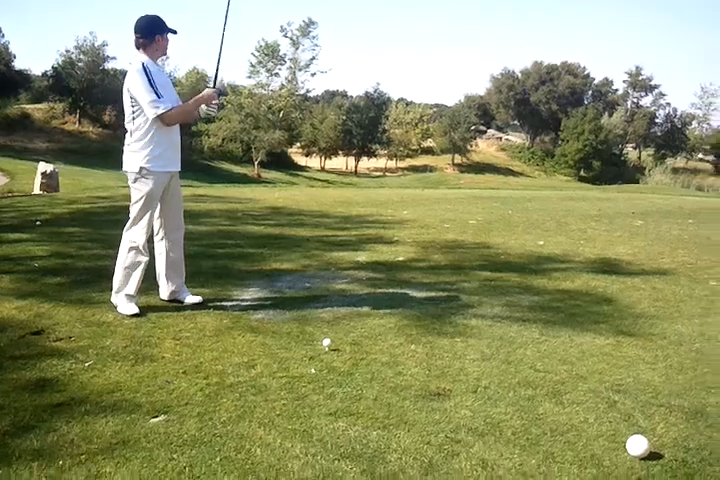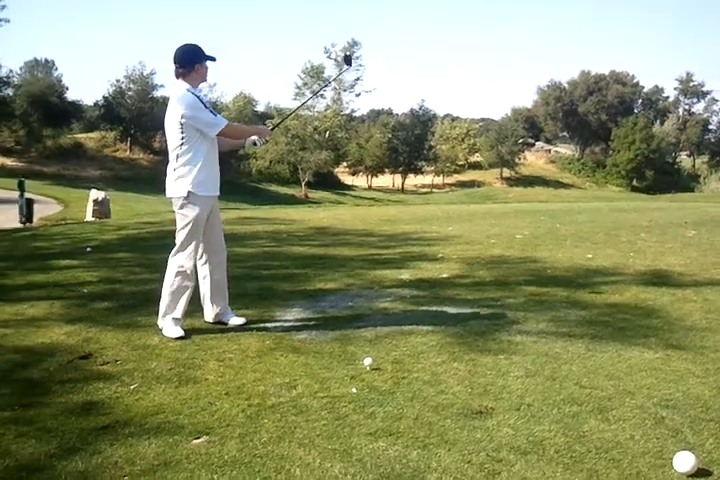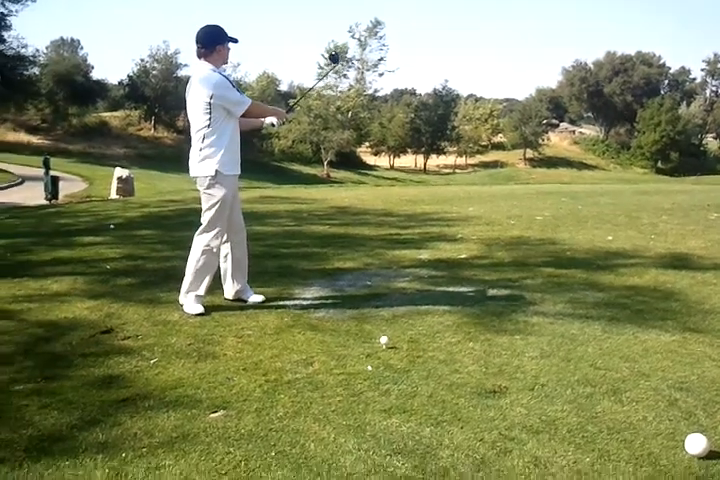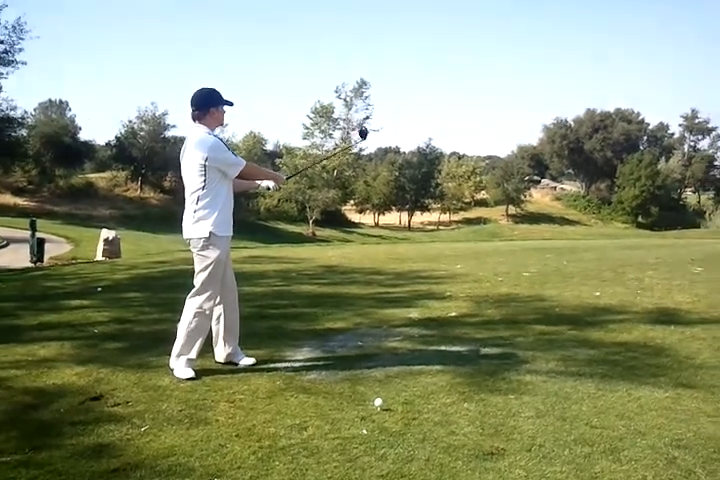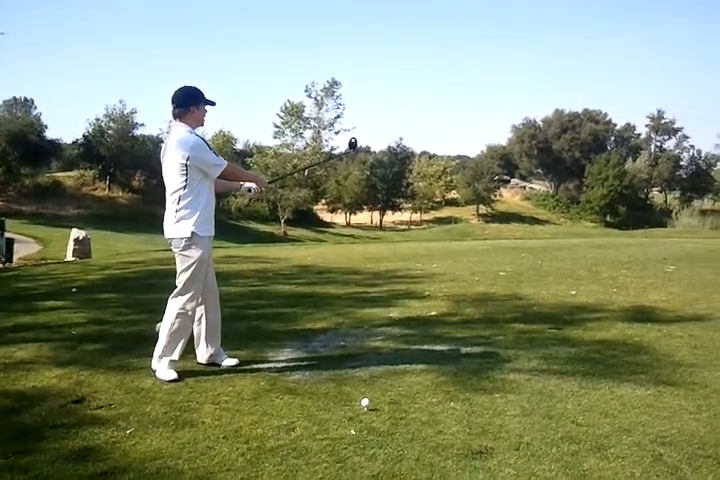
dt=0.4s
person 1, frame 1
left shoulder: (158, 72)
right shoulder: (140, 73)
left elbow: (181, 115)
right elbow: (168, 118)
left wrist: (201, 109)
right wrist: (200, 98)
left hip: (168, 165)
right hip: (147, 166)
left knee: (171, 229)
right knee: (139, 231)
left ankle: (172, 287)
right ankle: (123, 294)
person 1, frame 2
left shoulder: (189, 98)
right shoulder: (187, 99)
left elbow: (216, 141)
right elbow: (227, 130)
left wrist: (248, 140)
right wrist: (258, 130)
left hip: (205, 189)
right hip: (191, 190)
left knee: (214, 251)
right knee: (185, 255)
left ankle: (217, 309)
right ankle: (169, 317)
person 1, frame 3
left shoulder: (201, 79)
right shoulder: (214, 80)
left elbow: (232, 122)
right elbow: (250, 107)
left wrist: (264, 122)
right wrist: (276, 113)
left hip: (223, 168)
right hip: (215, 169)
left knee: (234, 230)
right knee: (211, 233)
left ankle: (236, 287)
right ankle: (190, 294)
person 1, frame 4
left shoulder: (195, 141)
right shoulder: (208, 142)
left elbow: (226, 183)
right elbow: (245, 169)
left wrist: (260, 184)
right wrist: (273, 176)
left hip: (214, 230)
right hip: (208, 231)
left knee: (226, 292)
right knee: (204, 295)
left ankle: (227, 349)
right ankle: (181, 358)
person 1, frame 5
left shoulder: (175, 140)
right shoulder: (190, 141)
left elbow: (208, 182)
right elbow: (226, 169)
left wrist: (241, 186)
right wrist: (255, 179)
left hip: (194, 230)
right hip: (189, 231)
left knee: (207, 293)
right knee: (186, 296)
left ankle: (209, 350)
right ankle: (163, 360)
